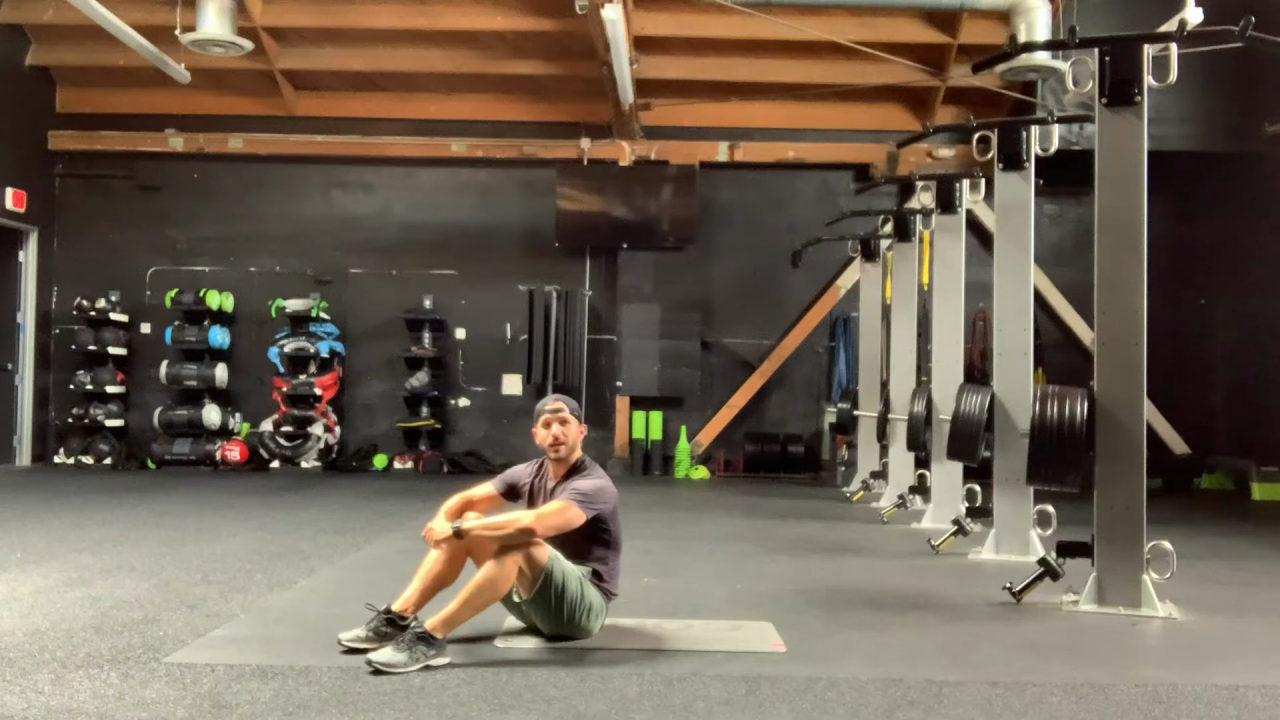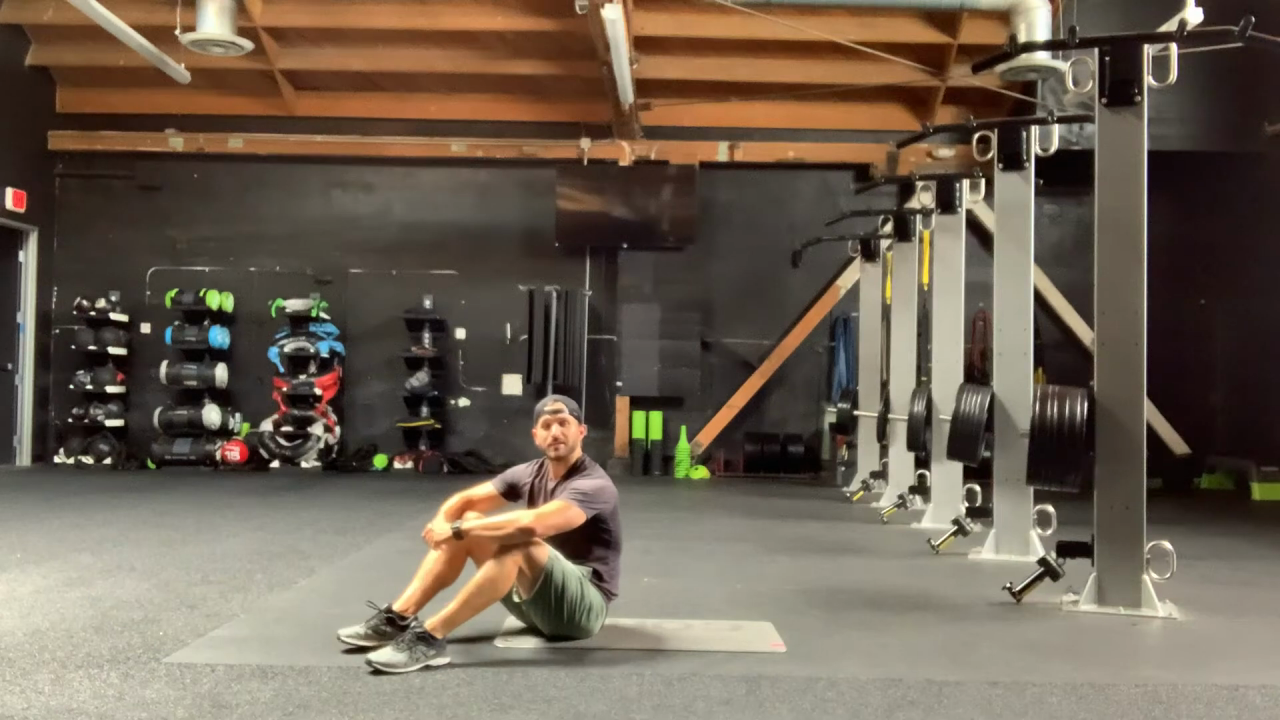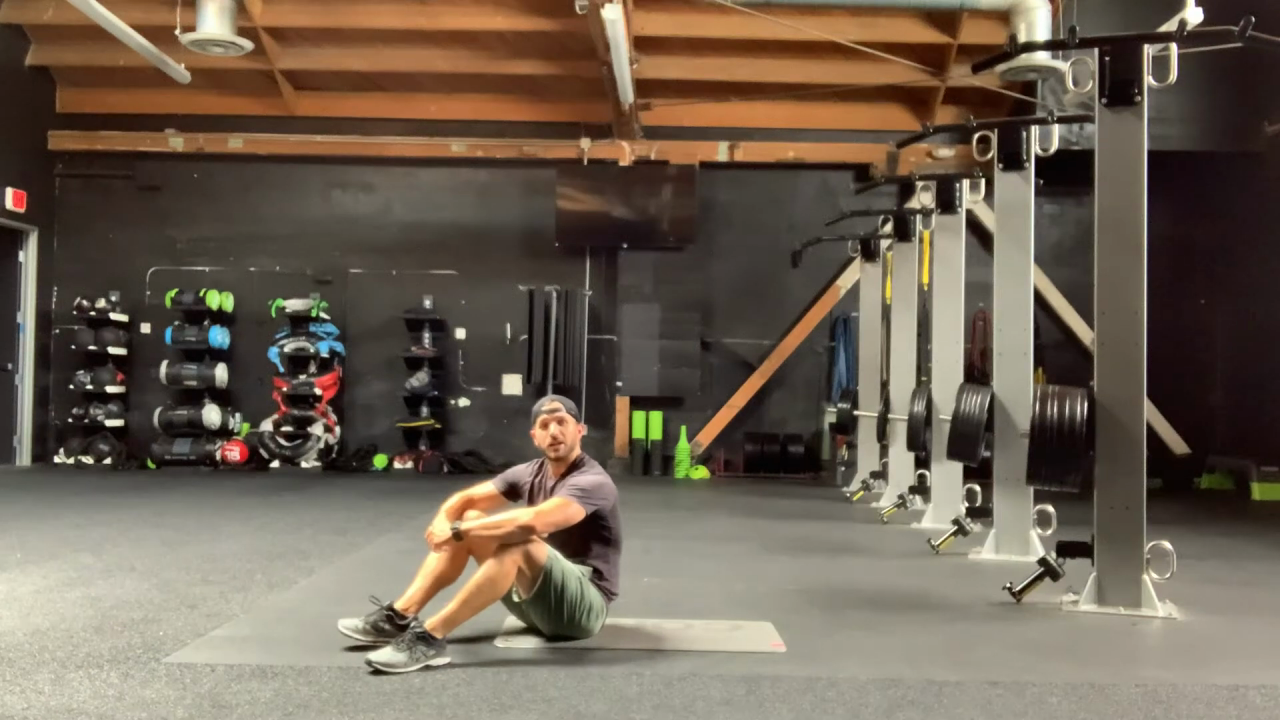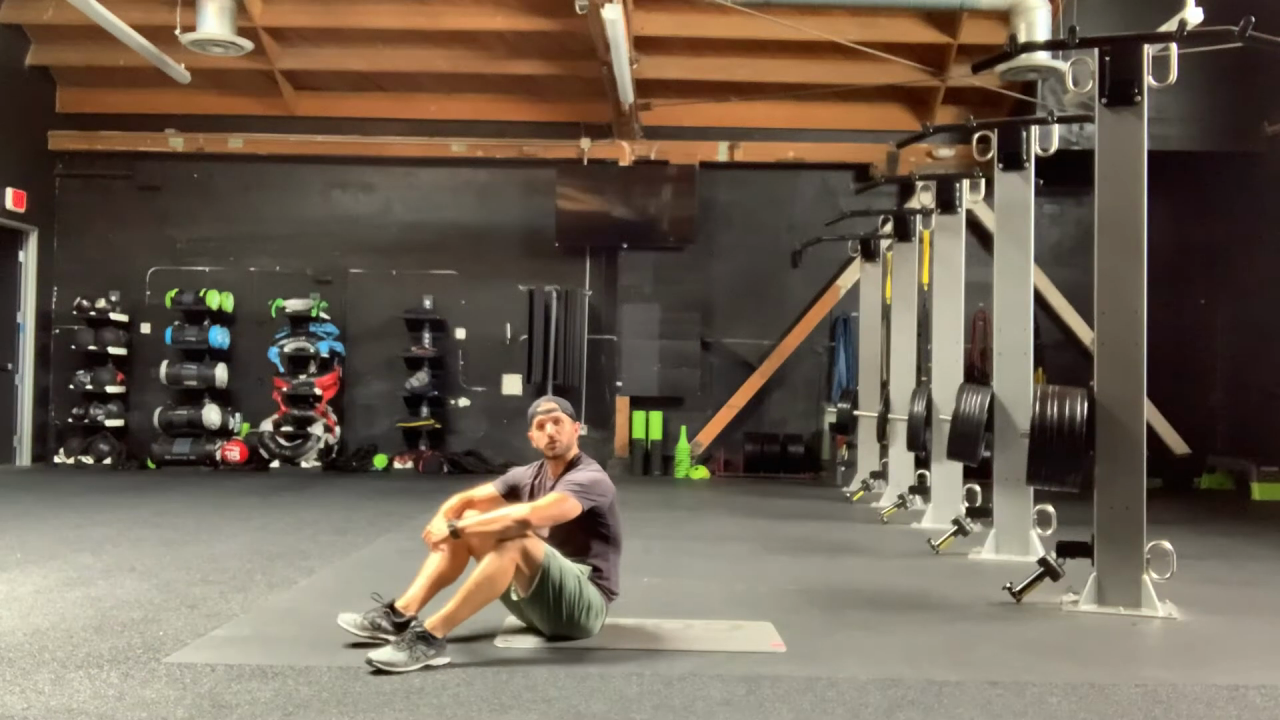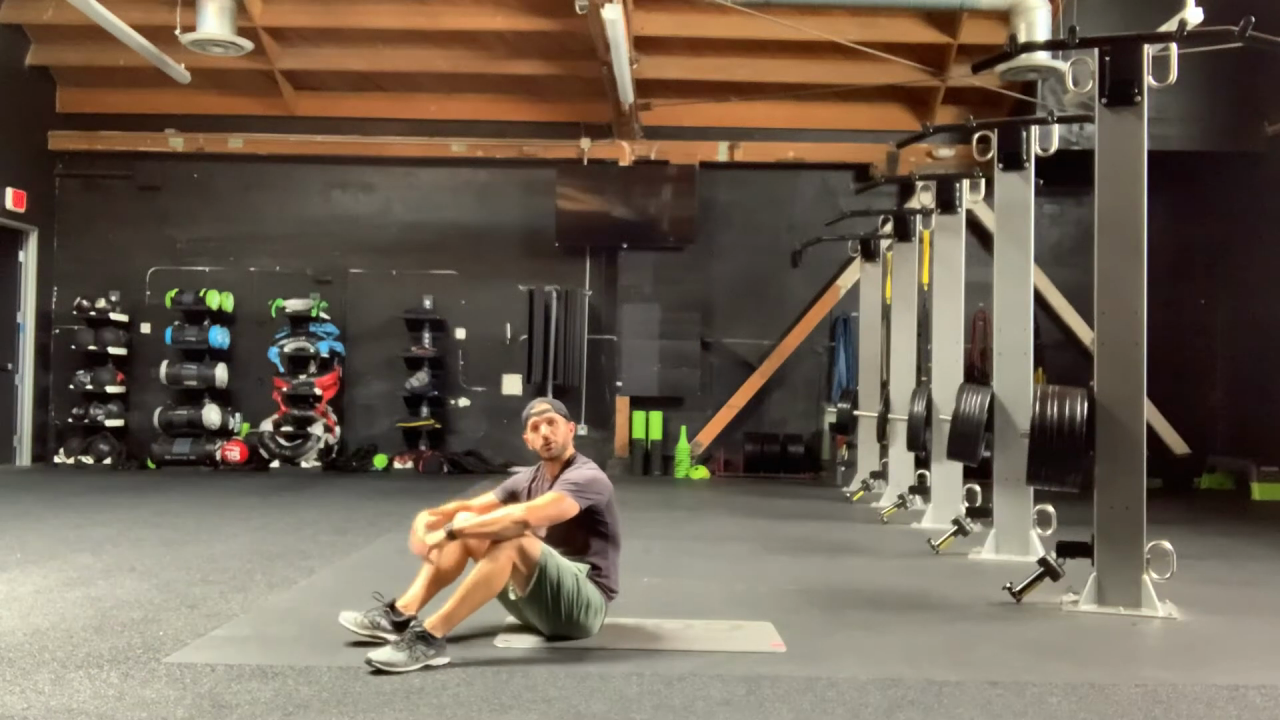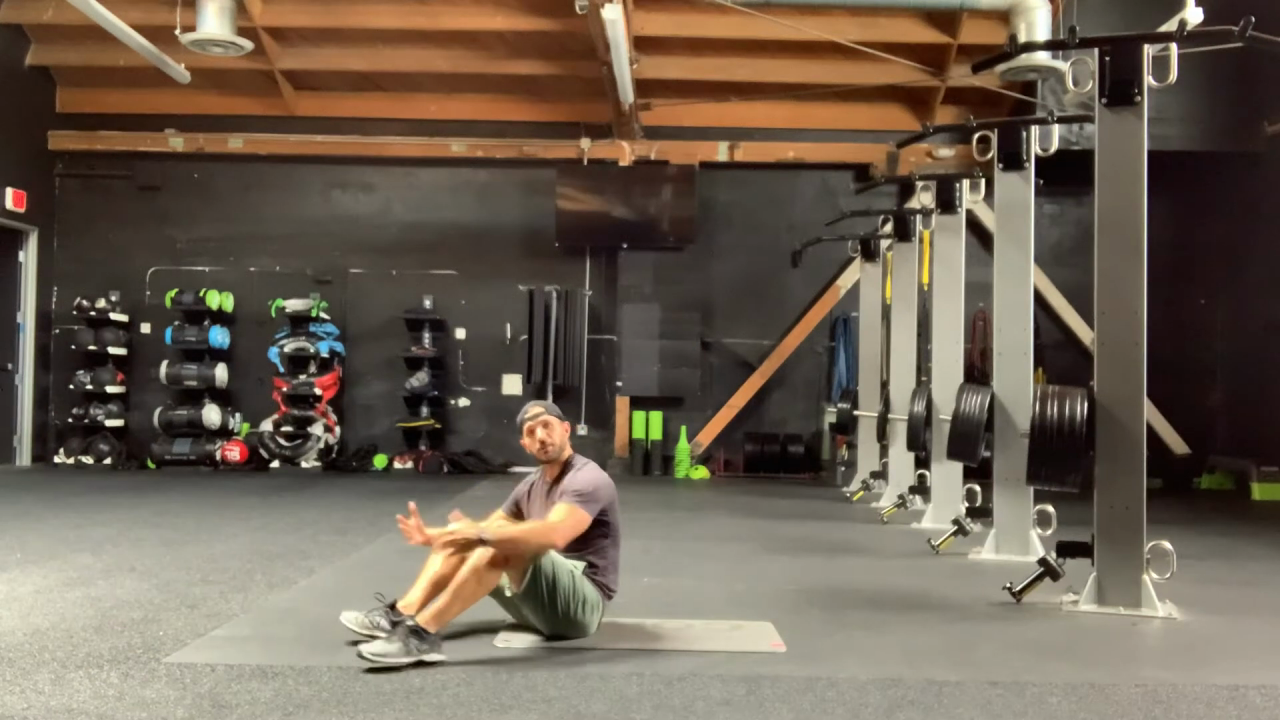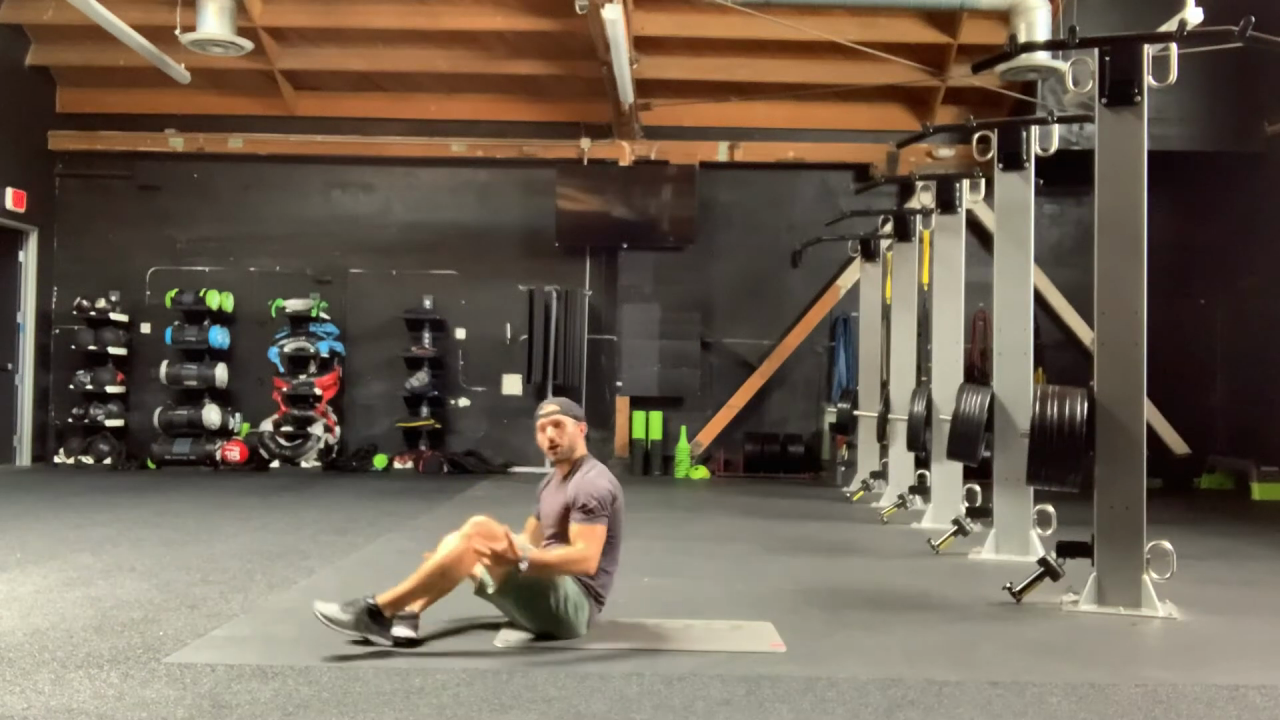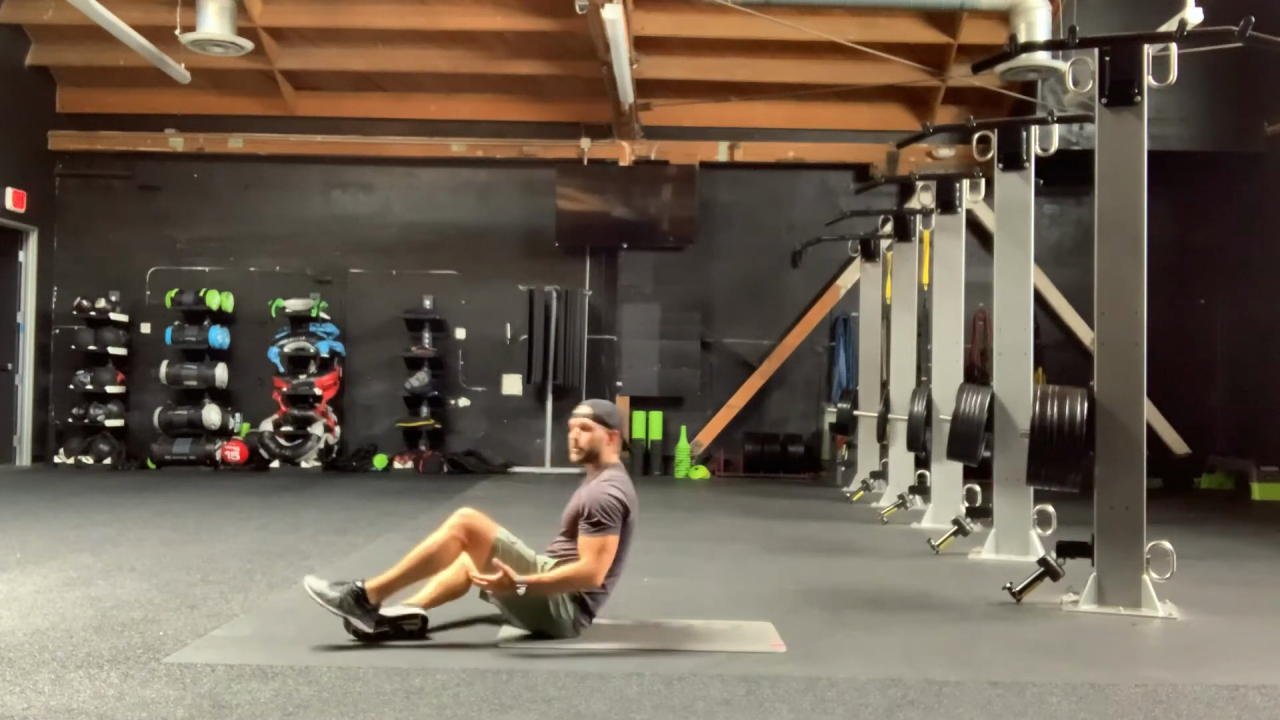
dt=0.2s
person 1, frame 1
left shoulder: (594, 486)
right shoulder: (529, 474)
left elbow: (532, 524)
right elbow: (465, 500)
left wrist: (457, 529)
right wrist: (441, 523)
left hip: (582, 605)
right hip: (535, 596)
left knee: (519, 543)
right knee: (468, 522)
left ankle: (430, 637)
right ankle: (397, 619)
person 1, frame 2
left shoulder: (594, 486)
right shoulder: (530, 474)
left elbow: (531, 524)
right elbow: (465, 500)
left wrist: (457, 530)
right wrist: (441, 524)
left hip: (582, 605)
right hip: (535, 595)
left knee: (519, 543)
right knee: (467, 523)
left ankle: (430, 637)
right ankle: (398, 618)
person 1, frame 3
left shoulder: (592, 482)
right shoulder: (530, 473)
left elbow: (531, 522)
right elbow: (466, 498)
left wrist: (457, 531)
right wrist: (442, 523)
left hip: (582, 605)
right hip: (536, 595)
left knee: (518, 542)
right knee: (469, 520)
left ankle: (430, 636)
right ankle: (399, 617)
person 1, frame 4
left shoulder: (589, 480)
right shoulder: (530, 476)
left elbow: (527, 516)
right elbow: (466, 500)
left wrist: (454, 528)
right wrist: (440, 522)
left hip: (582, 605)
right hip: (538, 595)
left knee: (515, 540)
right knee: (468, 522)
left ankle: (431, 636)
right ankle: (400, 615)
person 1, frame 5
left shoulder: (586, 479)
right shoulder: (528, 480)
left elbow: (525, 517)
right elbow: (469, 507)
left wrist: (451, 531)
right wrist: (429, 519)
left hip: (581, 604)
right hip: (538, 596)
left knee: (510, 539)
right knee: (465, 526)
left ankle: (430, 637)
right ankle: (400, 615)
person 1, frame 6
left shoulder: (588, 481)
right shoulder: (531, 486)
left elbow: (553, 536)
right elbow: (490, 530)
left wrist: (482, 536)
right wrist: (431, 536)
left hip: (580, 604)
right hip: (539, 598)
left knee: (499, 541)
right knee: (464, 534)
left ankle: (422, 633)
right ankle: (400, 612)
person 1, frame 7
left shoulder: (592, 485)
right shoulder: (552, 483)
left elbow: (584, 560)
right elbow: (530, 543)
left wrist: (517, 561)
left hip: (571, 605)
right hip: (552, 595)
left knee: (480, 530)
right knee: (467, 545)
left ankle: (379, 612)
right ankle: (405, 613)
person 1, frame 8
left shoulder: (606, 493)
right shoulder: (604, 484)
left elbow: (591, 574)
left wrist: (518, 584)
right wrist: (513, 568)
left hip: (560, 610)
right hip: (554, 602)
left knee: (465, 523)
right knee: (469, 549)
left ankle: (364, 599)
right ankle: (413, 611)
